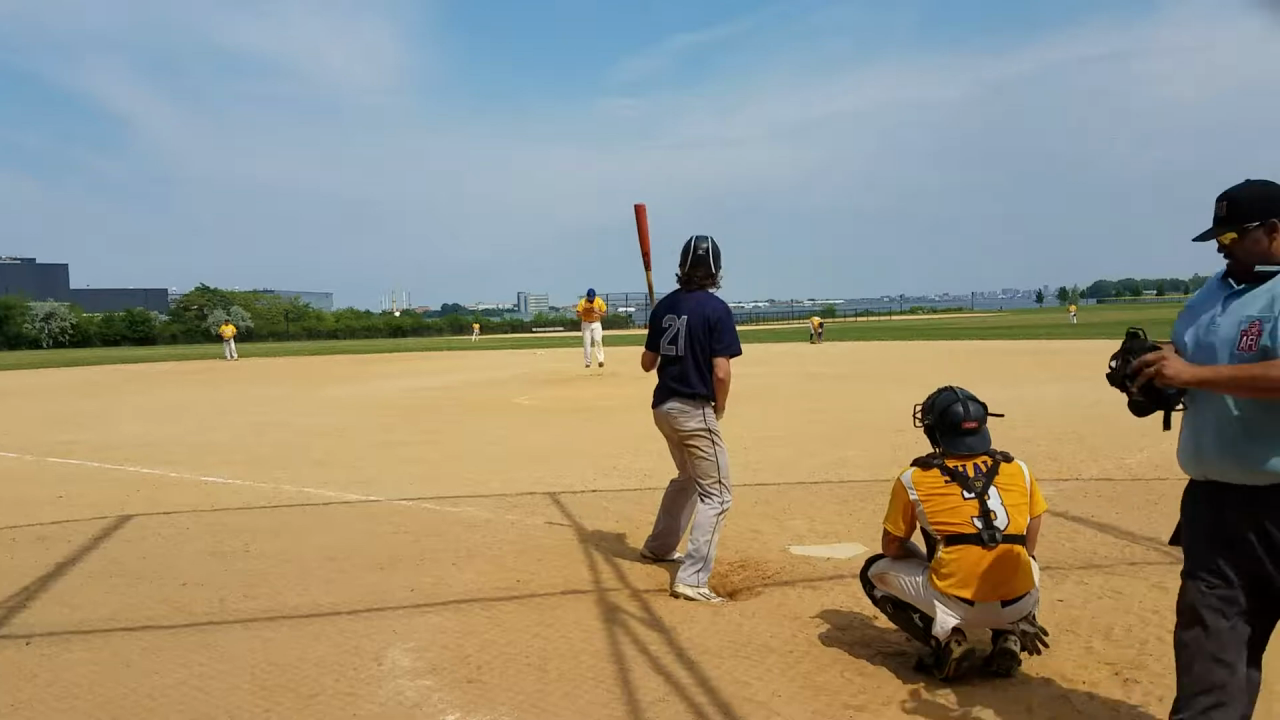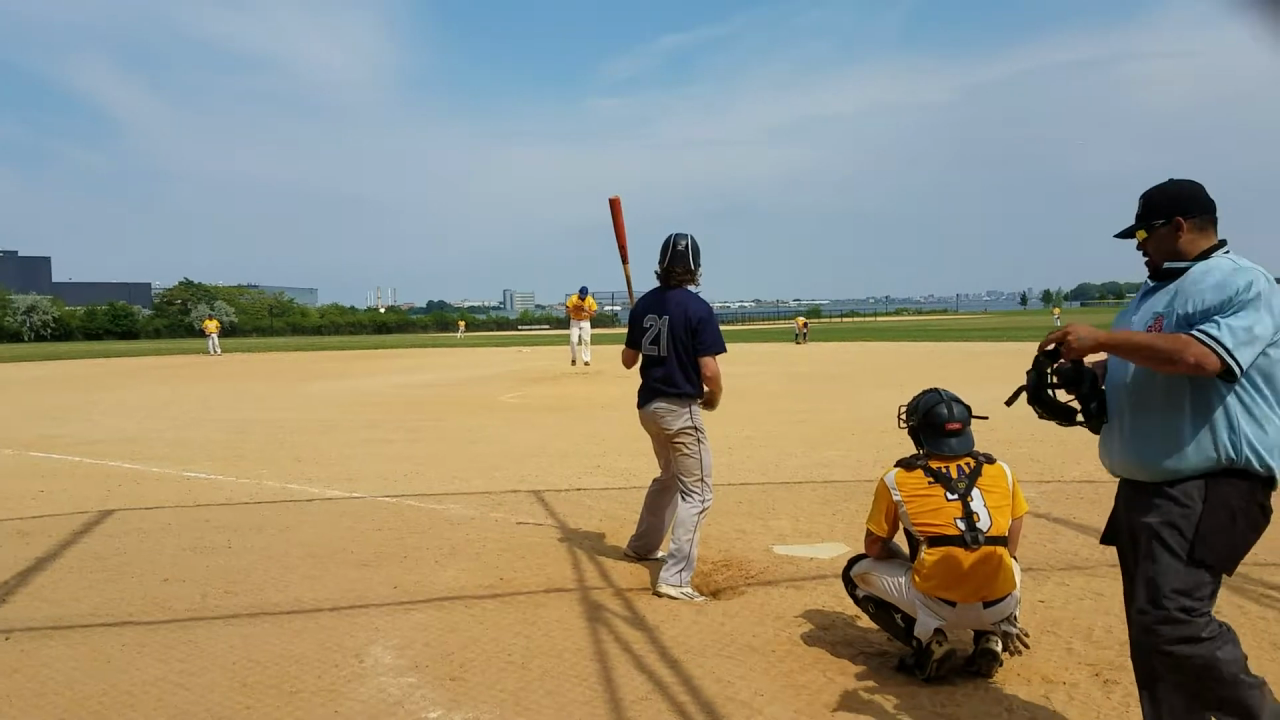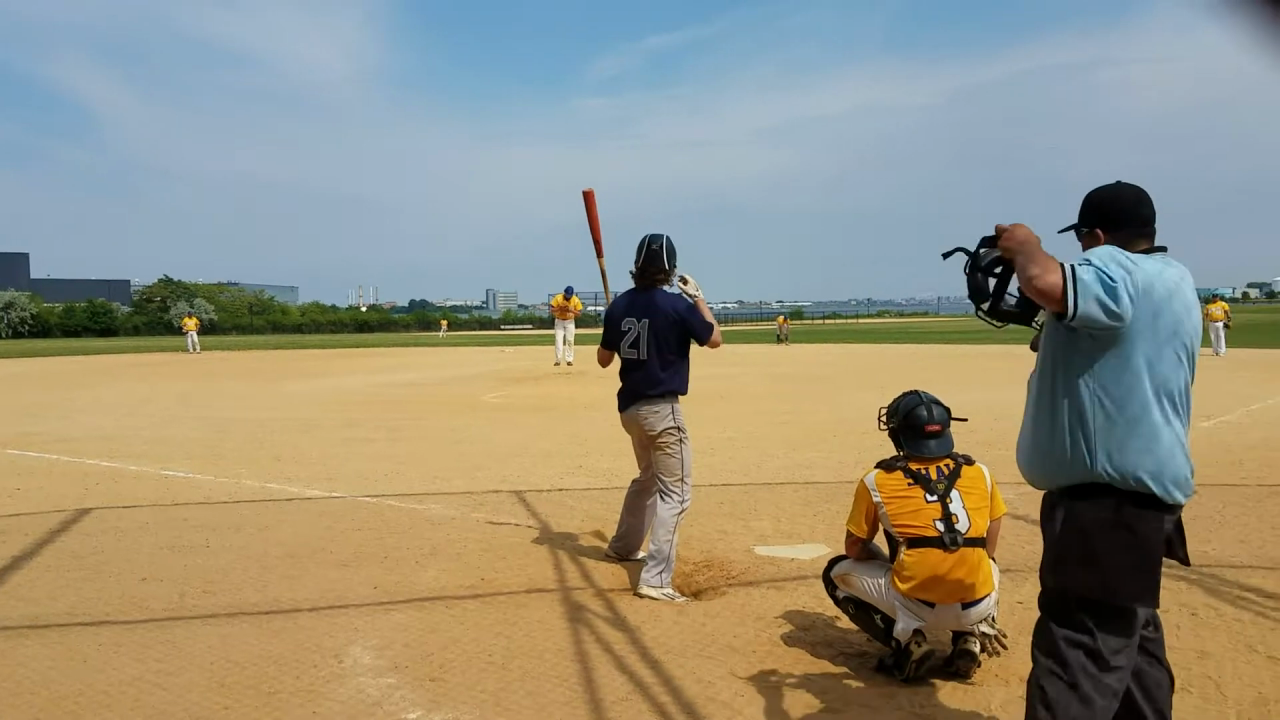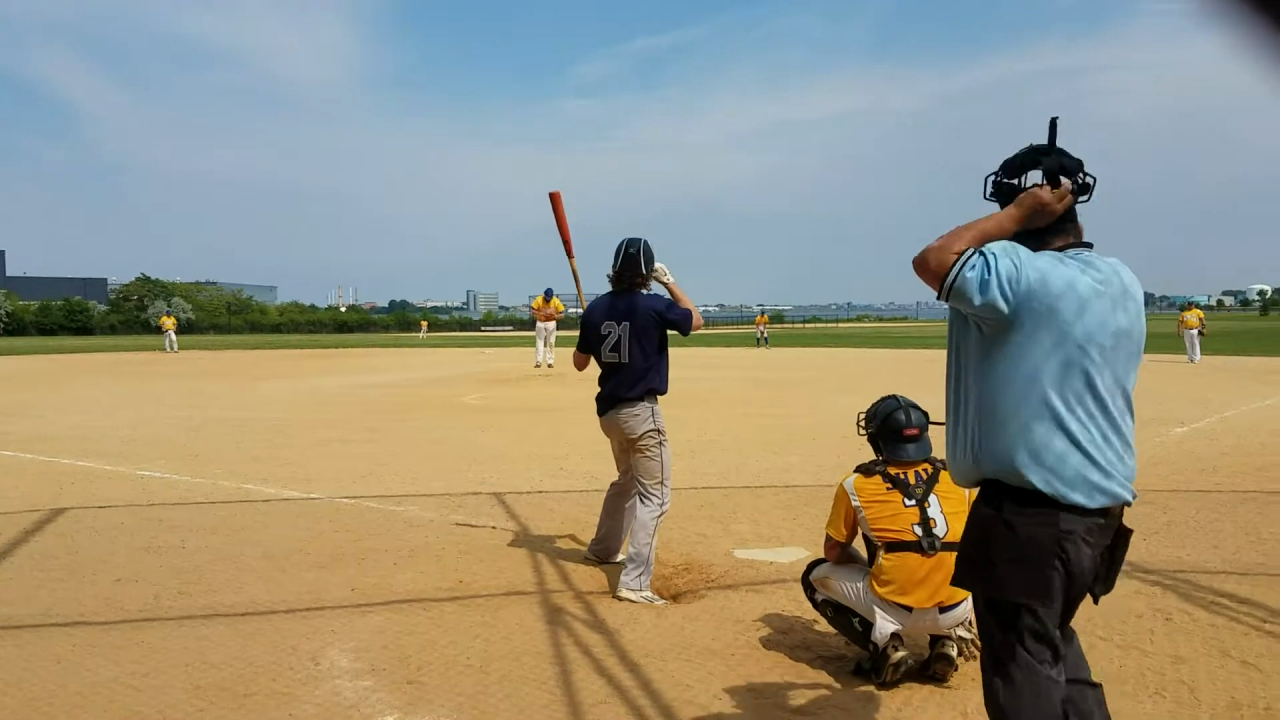
dt=0.3s
person 1, frame 1
right shoulder: (1213, 293)
right elbow: (1187, 366)
left wrist: (1196, 374)
right wrist: (1161, 371)
right hip: (1214, 495)
right knee: (1208, 619)
person 1, frame 2
right shoulder: (1157, 290)
left elbow: (1194, 355)
left wrist: (1099, 339)
right wrist: (1091, 367)
left hip: (1212, 487)
right hip: (1150, 488)
left knee: (1172, 614)
right knee: (1158, 621)
person 1, frame 3
left shoulder: (1114, 271)
right shoulder: (1166, 281)
left elbow: (1045, 282)
left wrist: (1021, 245)
left hip: (1107, 502)
right hip: (1130, 498)
left knee: (1075, 648)
right knee: (1126, 637)
person 1, frame 4
left shoulder: (1017, 274)
right shoulder: (1124, 281)
left elbow: (930, 263)
left wrist: (1013, 215)
left hip: (1025, 511)
right hip: (1099, 504)
left knee: (1023, 666)
right knee: (1053, 649)
person 2, frame 1
left shoulder: (664, 306)
right shoulder: (716, 309)
left elbow: (647, 363)
right elbow: (721, 372)
right wrist: (718, 410)
left hip: (664, 407)
right hip: (694, 409)
left knee: (687, 477)
right knee: (716, 494)
left ankle: (659, 547)
right ankle: (692, 579)
person 2, frame 2
left shoulder: (643, 304)
right shoulder: (696, 307)
left elbow: (628, 360)
right elbow: (709, 370)
right wrist: (715, 397)
left hip: (649, 405)
right hip: (680, 408)
left knee: (669, 476)
right knee: (695, 493)
left ankle: (643, 545)
right ankle: (675, 578)
person 2, frame 3
left shoulder: (619, 305)
right shoulder: (676, 305)
left elbow: (604, 359)
right elbow: (715, 339)
right wrist: (698, 297)
left hip: (630, 406)
right hip: (661, 408)
left knee: (648, 477)
right knee: (674, 493)
left ankle: (623, 545)
right ankle: (655, 579)
person 2, frame 4
left shoulder: (596, 309)
right shoulder: (654, 306)
left elbow: (580, 363)
right elbow: (696, 320)
right wrist: (669, 281)
left hip: (609, 410)
right hip: (640, 411)
left knee: (627, 479)
right knee: (654, 495)
left ankle: (603, 549)
right ankle: (634, 582)
person 3, frame 1
left shoulder: (914, 479)
right shoulder: (1018, 470)
left elbow: (892, 548)
right elbow: (1028, 546)
left hip: (956, 606)
right hip: (1018, 604)
left knee: (876, 571)
left ankle: (946, 639)
right ankle: (1009, 635)
person 3, frame 2
left shoulder: (897, 479)
right shoulder: (1001, 471)
left elbow: (874, 548)
right elbow: (1008, 549)
left hip: (938, 606)
right hip: (999, 605)
left knee: (857, 571)
left ankle: (927, 641)
right ankle: (990, 637)
person 3, frame 3
left shoulder: (877, 481)
right shoulder: (980, 473)
left elbow: (854, 549)
right elbow: (988, 547)
left hip: (917, 606)
right hip: (976, 606)
left knee: (838, 571)
left ankle: (907, 641)
right ankle: (969, 636)
person 3, frame 4
left shoulder: (856, 485)
right shoulder: (956, 478)
left elbow: (833, 553)
left hip: (895, 610)
right hip: (955, 610)
left knee: (816, 575)
left ankle: (885, 646)
right ankle: (947, 641)
